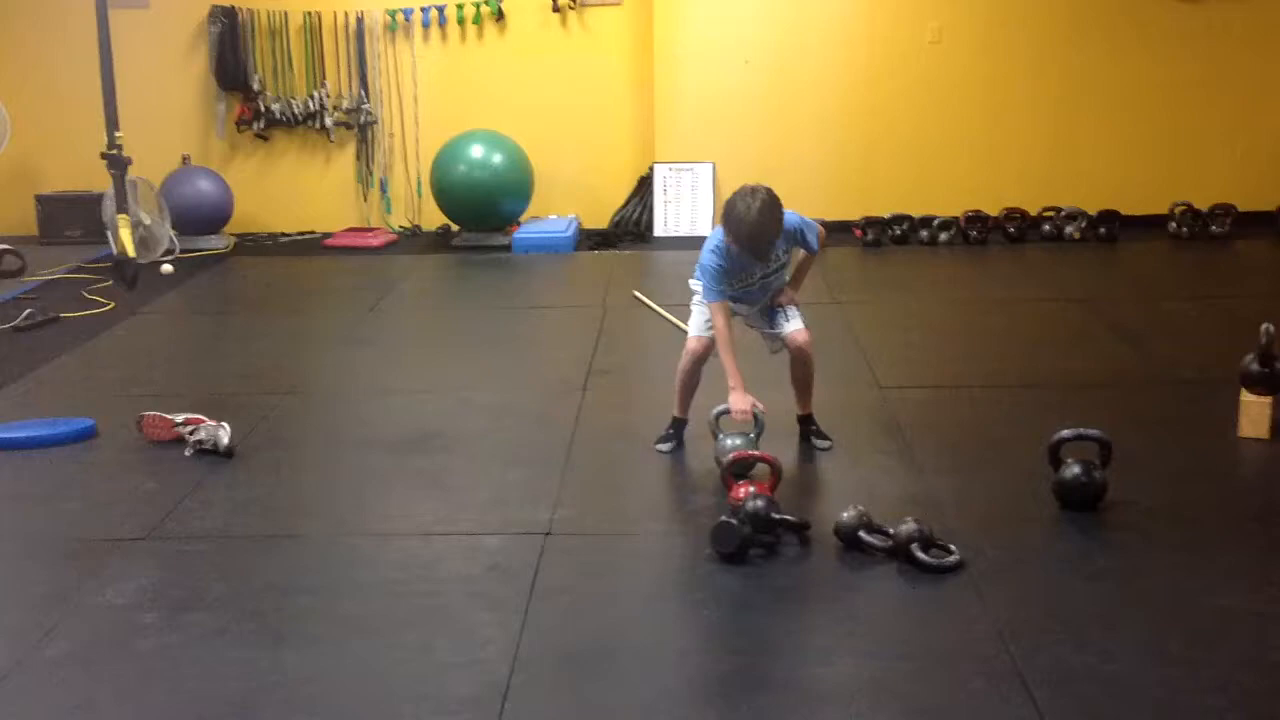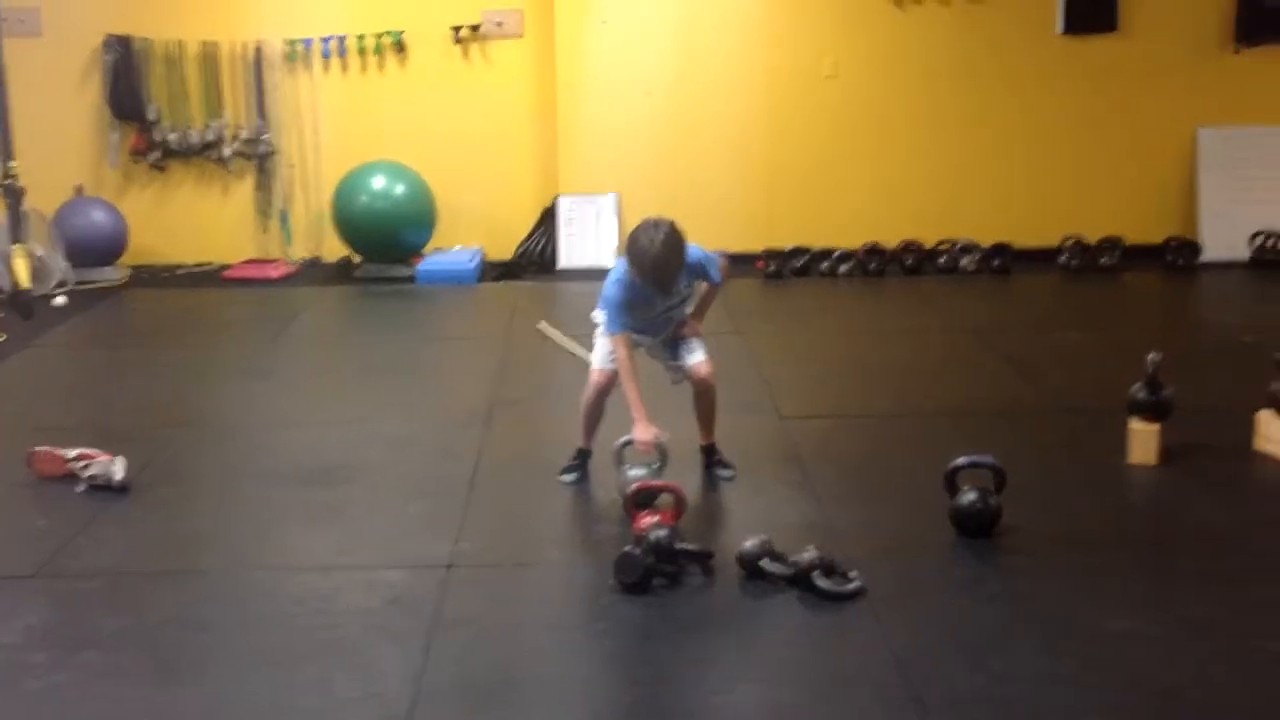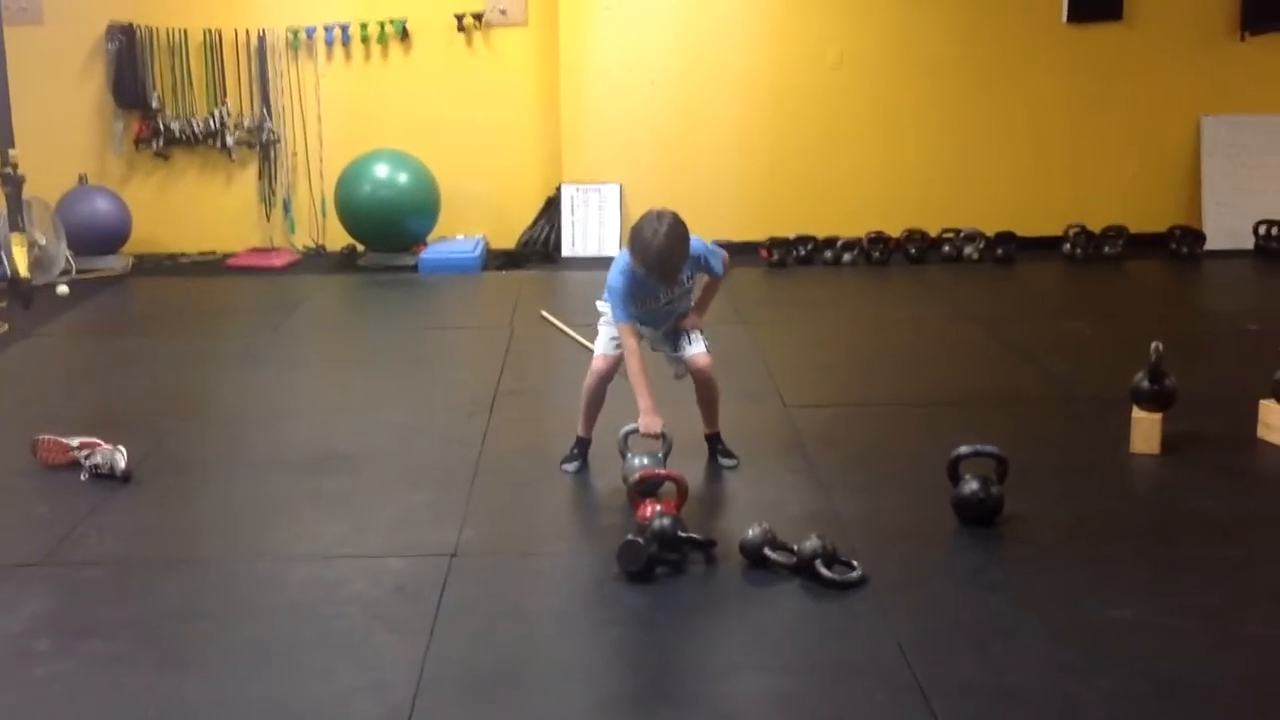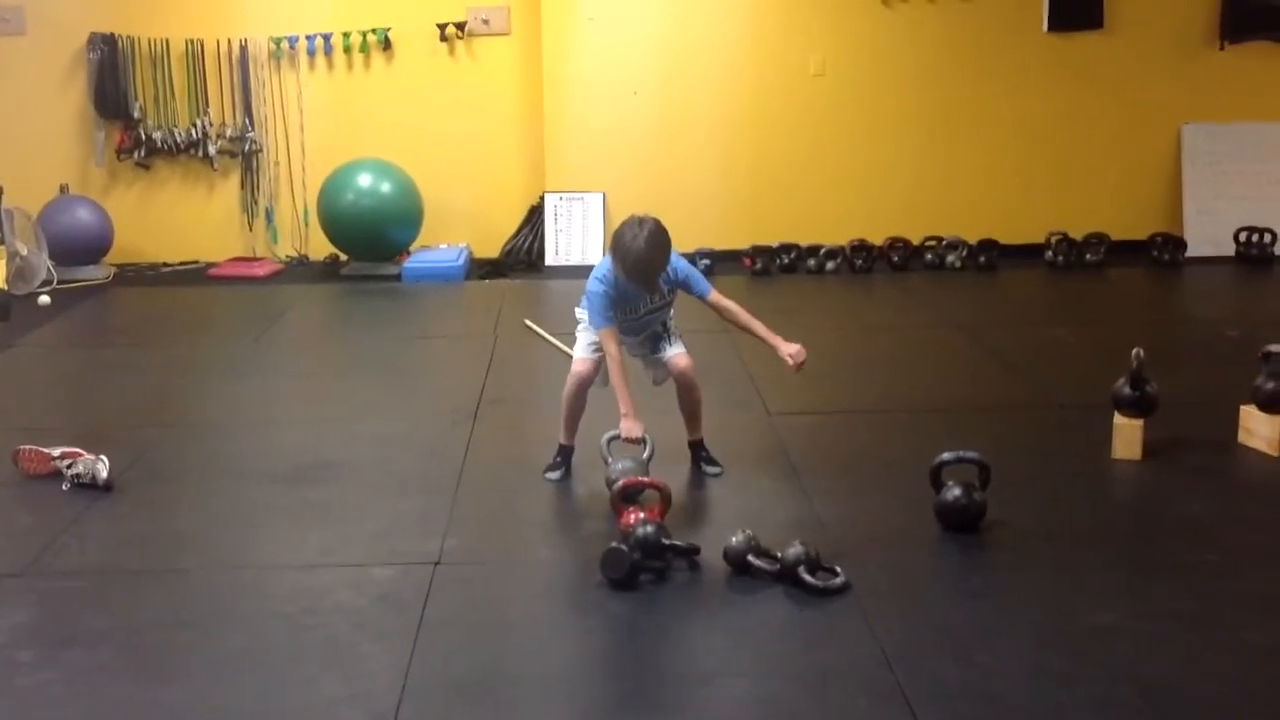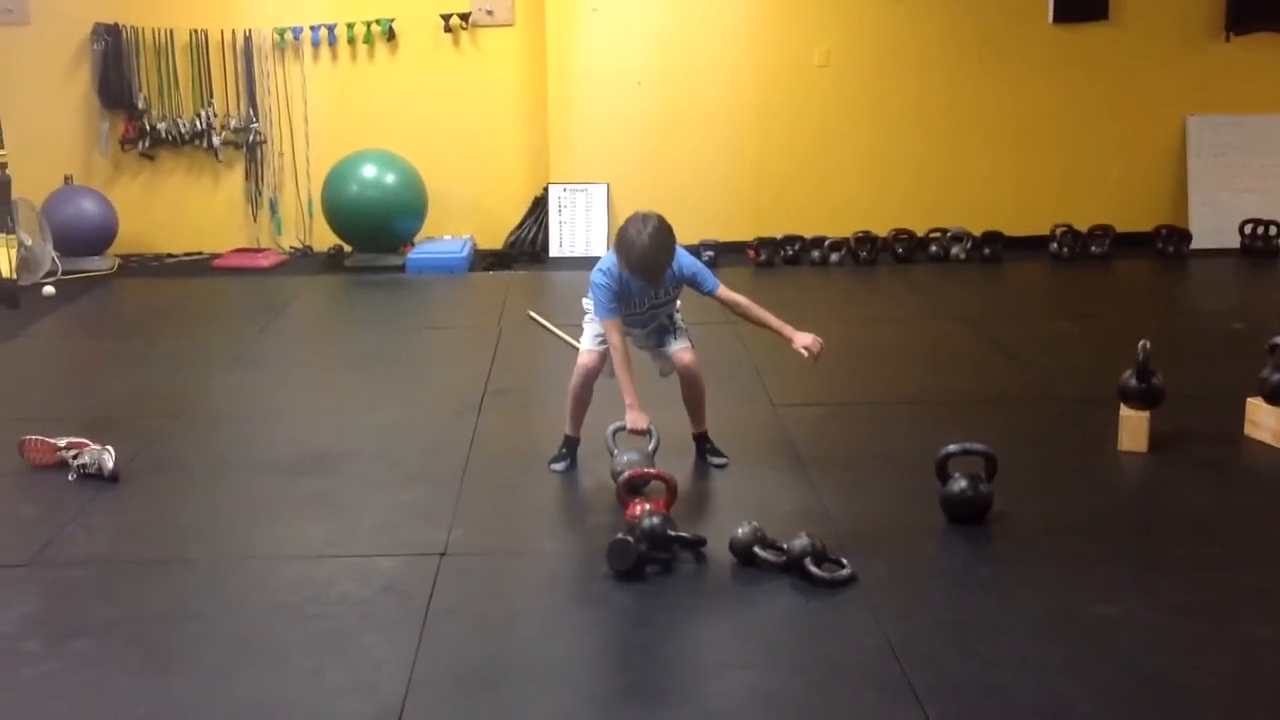
dt=1s
person 1, frame 1
left shoulder: (791, 225)
right shoulder: (714, 253)
left elbow: (819, 236)
right elbow: (720, 321)
left wrist: (793, 286)
right wrist: (736, 388)
left hip: (769, 294)
right hip: (717, 296)
left knee: (801, 343)
right knee: (695, 349)
left ankle: (806, 421)
right ankle: (678, 423)
person 1, frame 2
left shoulder: (693, 258)
right shoulder: (617, 284)
left elbow: (721, 269)
right elbow: (623, 353)
left wrist: (696, 317)
right wrist: (640, 419)
left hip: (672, 326)
right hip: (621, 327)
left knee: (703, 375)
right knee: (599, 381)
left ankle: (709, 451)
right ankle: (582, 454)
person 1, frame 3
left shoulder: (696, 250)
right shoulder: (621, 275)
left elbow: (723, 263)
right elbow: (631, 346)
left wrist: (698, 312)
right wrist: (647, 409)
left hip: (674, 318)
right hip: (623, 315)
left knee: (702, 366)
right knee: (601, 368)
left ankle: (714, 440)
right ankle: (581, 442)
person 1, frame 4
left shoulder: (674, 266)
right shoulder: (601, 282)
left elbow: (722, 305)
right elbow: (612, 351)
left wrist: (779, 344)
right wrist: (628, 415)
left hip: (653, 326)
right hip: (601, 325)
left knee: (684, 369)
right knee: (581, 373)
left ankle: (698, 447)
right ankle: (564, 451)
person 1, frame 5
left shoulder: (681, 262)
right shoulder: (605, 275)
left elbow: (733, 300)
right elbow: (616, 341)
left wrist: (792, 334)
right wrist: (632, 407)
left hip: (659, 318)
right hip: (608, 317)
left knee: (688, 364)
right knee: (587, 365)
left ankle: (702, 440)
right ankle: (569, 443)
